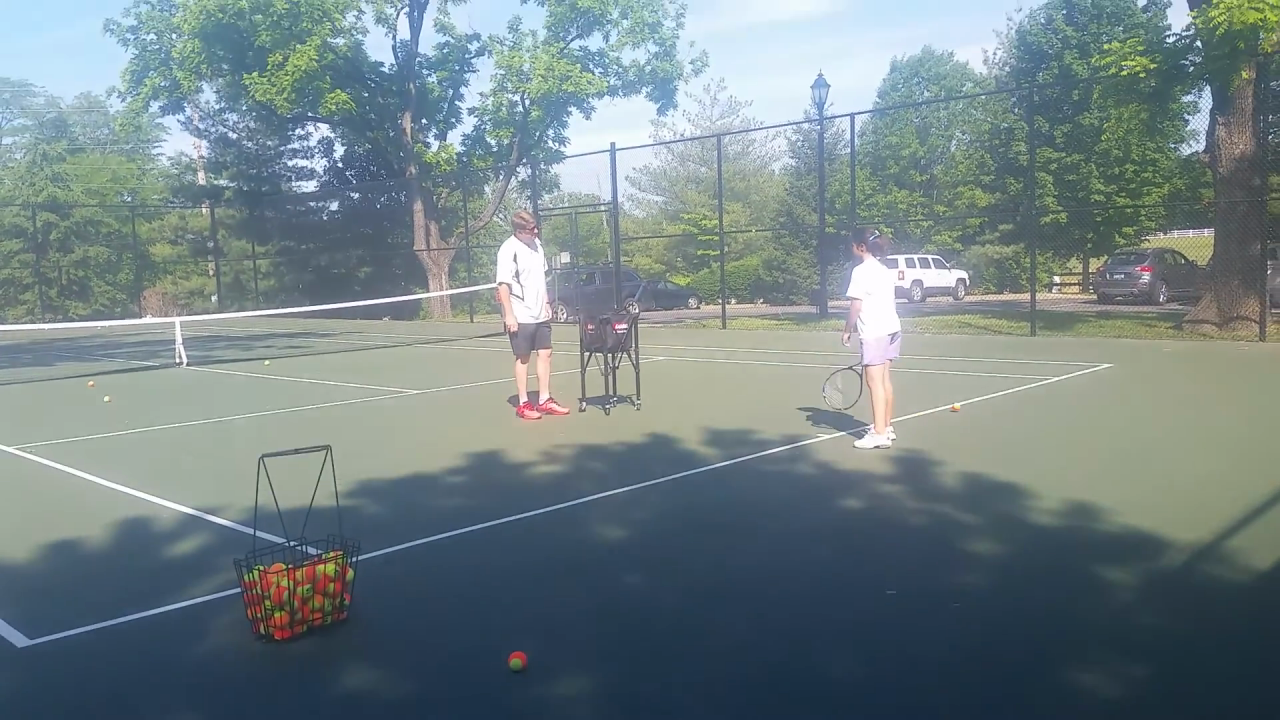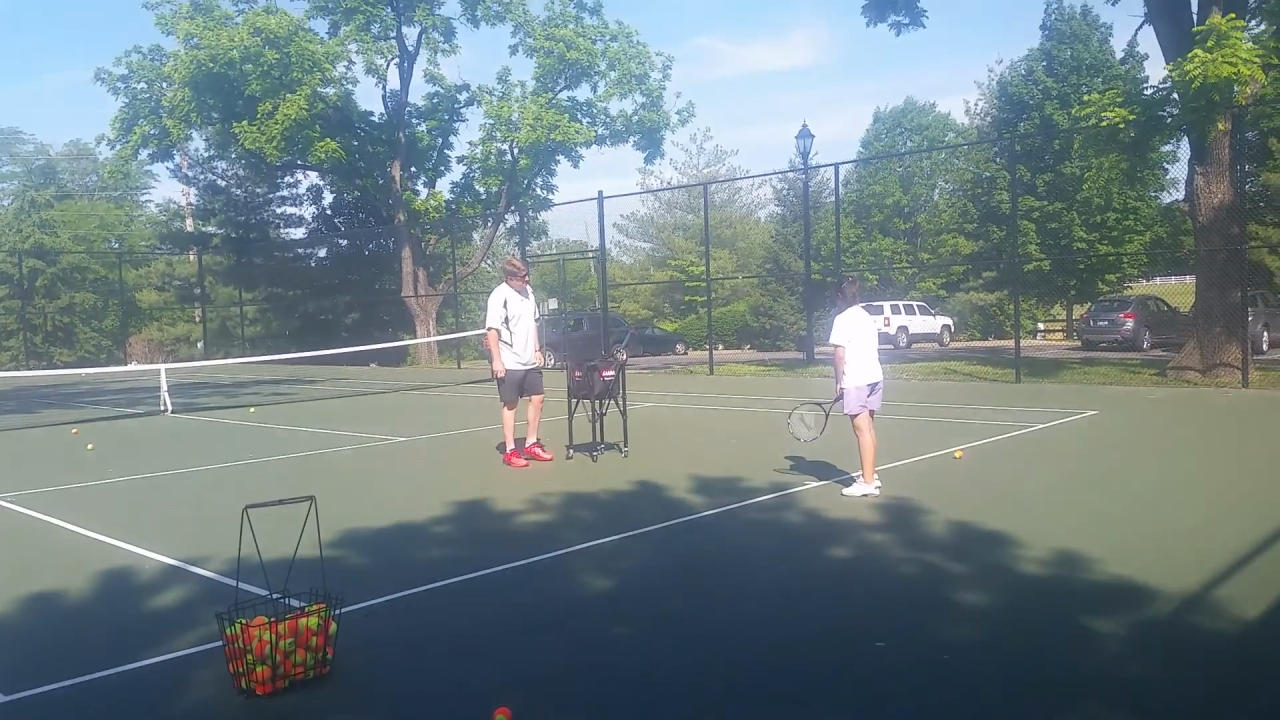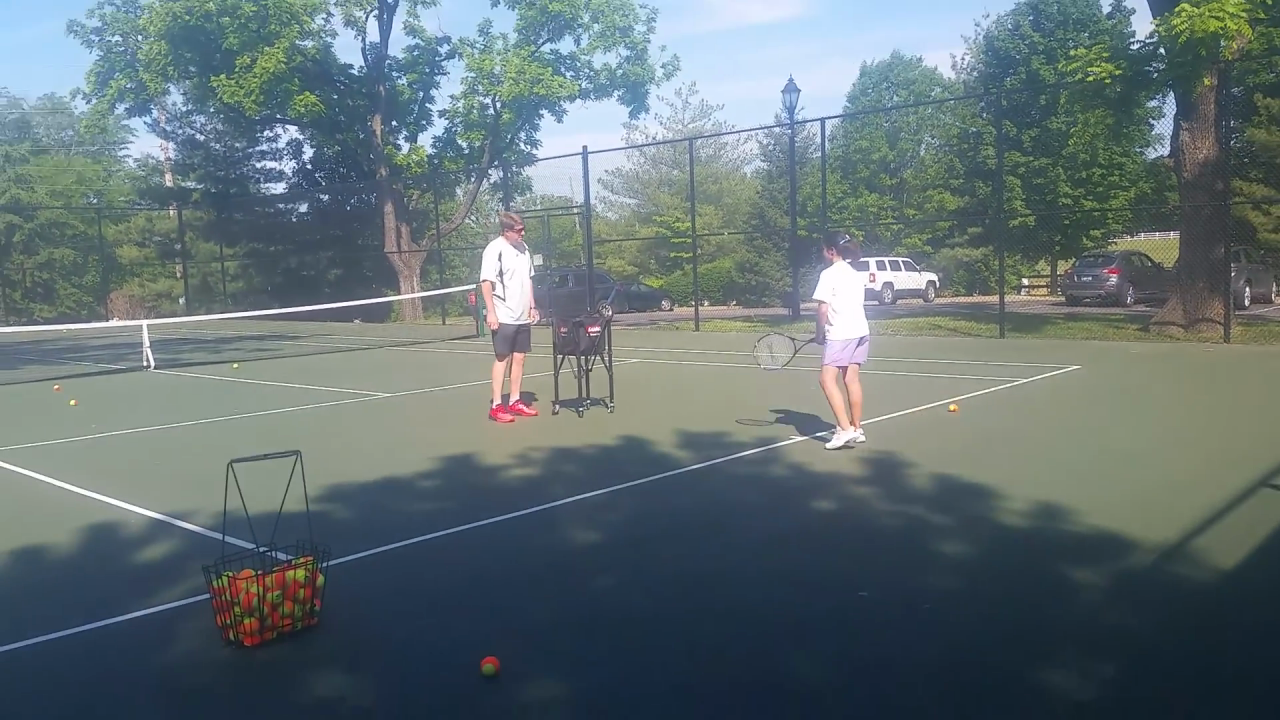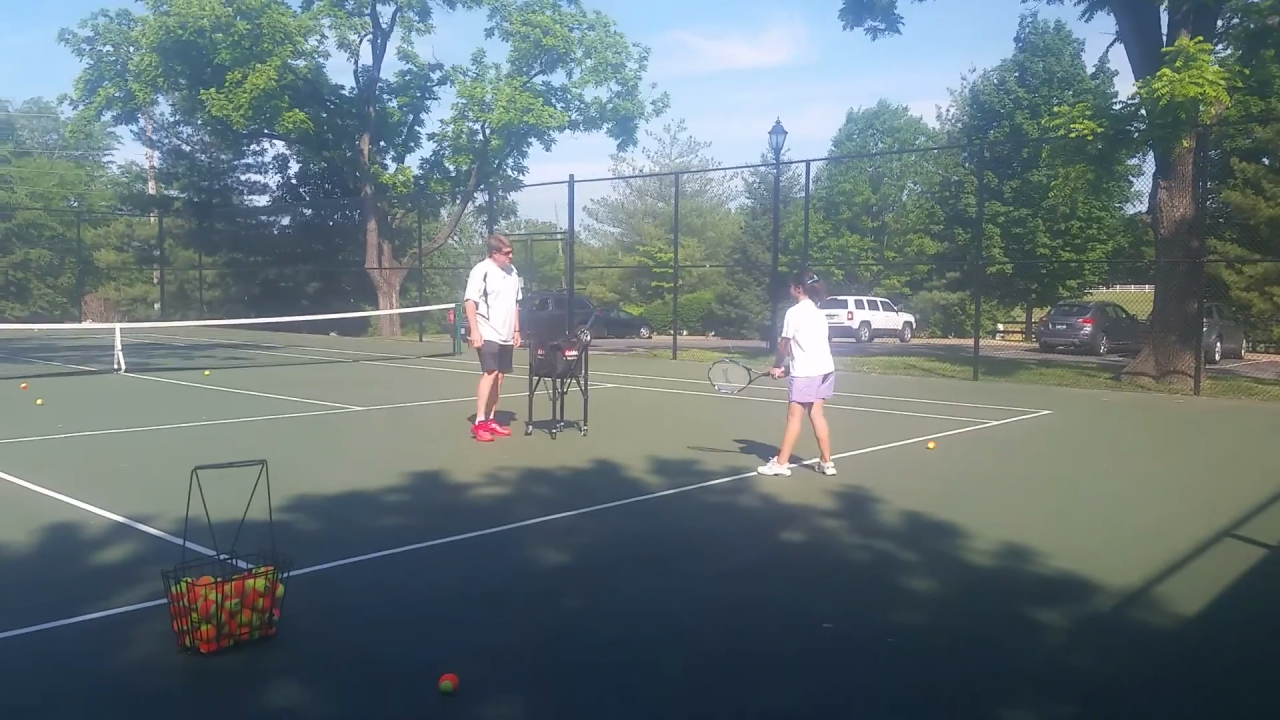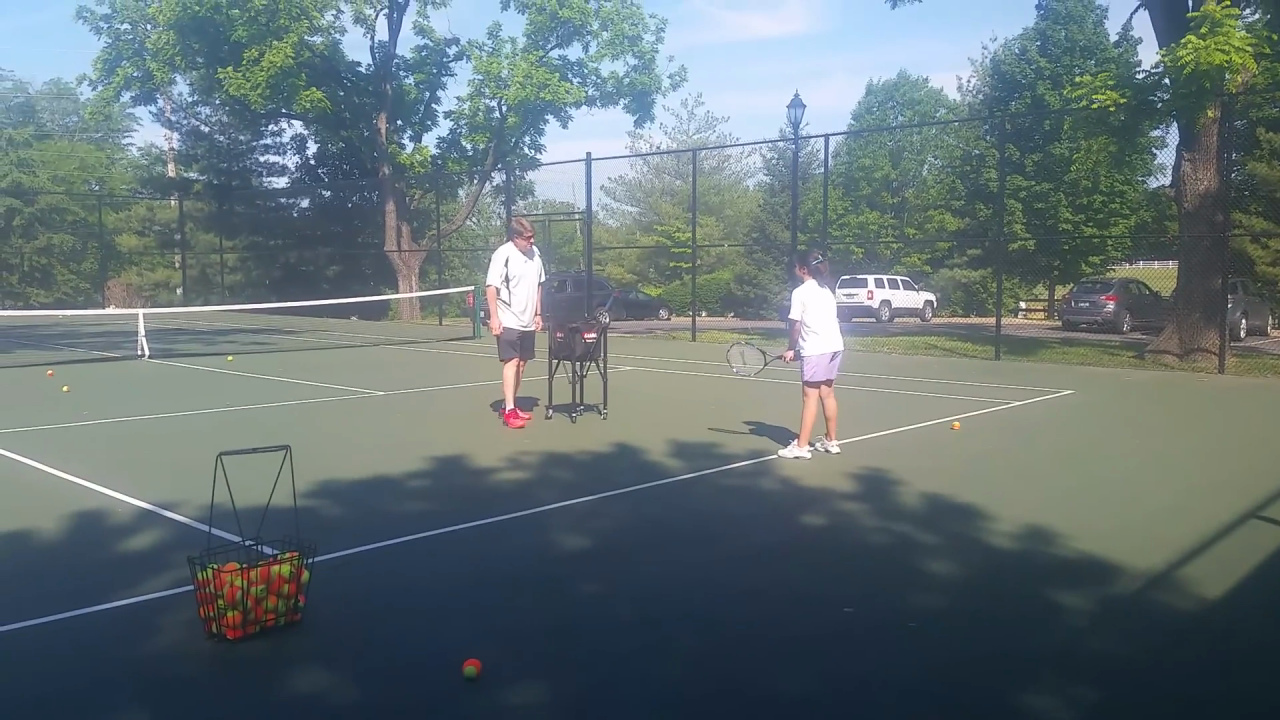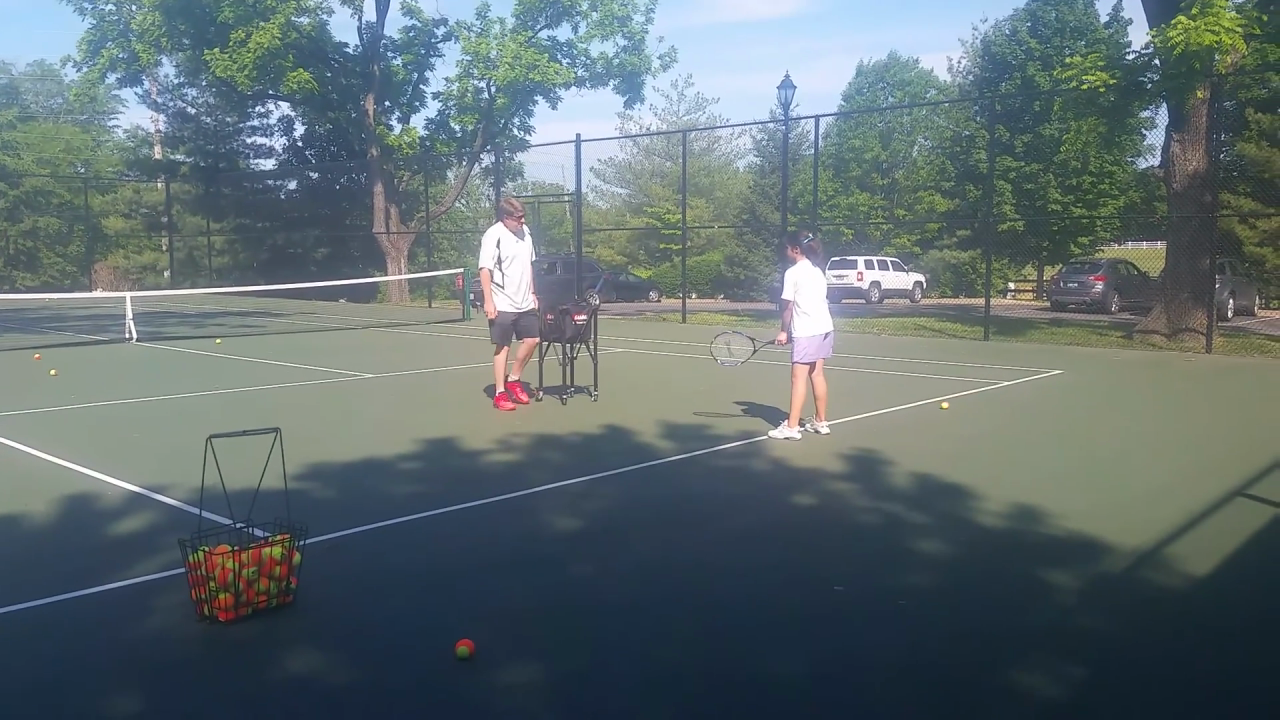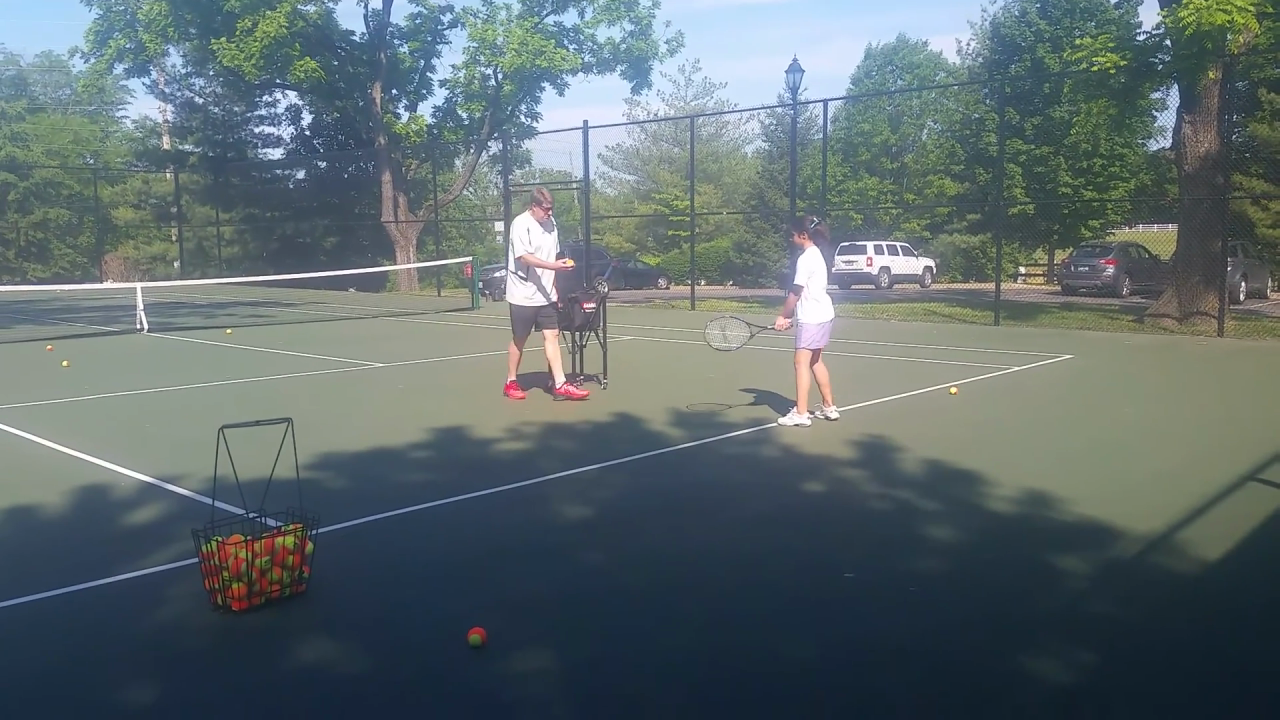
dt=0.4s
person 1, frame 1
left shoulder: (861, 270)
right shoulder: (885, 270)
left elbow: (856, 306)
left wrist: (847, 330)
left hip: (874, 331)
right hip: (891, 328)
left knee: (874, 382)
right knee: (884, 379)
left ankle: (879, 433)
right ankle: (886, 427)
person 1, frame 2
left shoulder: (842, 319)
right shoulder: (868, 318)
left elbow: (840, 354)
right elbow: (871, 350)
left wrist: (838, 380)
left hip: (855, 380)
right hip: (874, 376)
left knee: (862, 430)
right knee: (868, 427)
left ankle: (867, 483)
right ankle: (871, 475)
person 1, frame 3
left shoulder: (829, 274)
right shoulder: (855, 273)
left elbow: (823, 309)
left wrist: (819, 333)
left hip: (840, 334)
right hip: (860, 331)
left knee: (827, 380)
right knee: (852, 380)
left ankle: (846, 429)
right ankle: (856, 429)
person 1, frame 4
left shoulder: (794, 311)
right shoulder: (818, 312)
left elbow: (785, 344)
left wrist: (777, 366)
right wrist: (788, 366)
left hip: (805, 371)
right hip: (824, 368)
left knee: (794, 417)
right knee: (817, 415)
left ankle: (781, 463)
right ankle: (826, 462)
person 1, frame 5
left shoulder: (800, 292)
right shoulder: (826, 290)
left elbow: (796, 326)
right elbow: (828, 320)
left wrist: (791, 349)
right wrist: (797, 348)
left hip: (816, 349)
right hip: (834, 345)
left knee: (810, 397)
right knee: (827, 394)
left ankle: (802, 446)
right ankle: (831, 441)
person 1, frame 6
left shoulder: (793, 272)
right shoulder: (817, 271)
left elbow: (788, 307)
right elbow: (813, 302)
left wrist: (784, 331)
right wrist: (791, 330)
left hip: (806, 331)
right hip: (823, 327)
left knee: (798, 377)
right knee: (817, 374)
left ankle: (792, 426)
right ankle: (820, 421)
person 1, frame 7
left shoulder: (806, 258)
right shoulder: (815, 255)
left elbow: (796, 293)
left wrist: (783, 316)
right wrist: (789, 316)
left hip: (812, 318)
right hip: (822, 315)
left knee: (801, 362)
right knee: (815, 361)
left ankle: (801, 413)
right ankle: (829, 407)
person 2, frame 1
left shoulder: (536, 243)
right shoulder: (509, 250)
right elbow: (503, 284)
left wrist: (546, 302)
right wrist: (509, 314)
left hip: (539, 313)
right hip: (521, 316)
left knee: (545, 353)
right knee: (523, 357)
left ankle: (545, 400)
right ankle: (523, 404)
person 2, frame 2
left shoulder: (528, 291)
right shoulder: (499, 296)
right elbow: (491, 330)
left wrist: (537, 349)
right wrist: (496, 359)
left hip: (529, 360)
right hip: (509, 362)
left knee: (537, 398)
right knee: (511, 404)
left ankle: (531, 444)
right ankle: (510, 451)
person 2, frame 3
left shoulder: (523, 248)
right shoulder: (495, 249)
right elbow: (486, 282)
left wrist: (532, 306)
right wrist: (491, 312)
left hip: (522, 316)
right hip: (503, 316)
left knee: (519, 357)
right knee: (502, 358)
left ankle: (515, 401)
right ankle: (497, 406)
person 2, frame 4
left shoulder: (512, 271)
right shoulder: (482, 270)
right elbow: (470, 301)
left wrist: (516, 329)
right wrist: (474, 331)
left hip: (505, 335)
right hip: (487, 334)
left knee: (499, 377)
right knee: (490, 373)
left ankle: (490, 420)
right ankle: (479, 422)
person 2, frame 5
left shoulder: (534, 253)
right shoulder: (503, 254)
right elbow: (491, 287)
left wrist: (538, 313)
right wrist: (494, 317)
left hip: (527, 321)
right hip: (508, 321)
left knee: (521, 363)
right knee: (511, 362)
left ankle: (510, 405)
right ankle: (509, 411)
person 2, frame 6
left shoulder: (524, 231)
right shoulder: (493, 235)
right elbow: (484, 269)
left wrist: (532, 292)
right wrist: (488, 301)
left hip: (525, 302)
right hip: (502, 304)
left knee: (532, 339)
right knee: (503, 347)
left ankle: (513, 379)
right ankle: (500, 394)
person 2, frame 7
left shoulder: (551, 223)
right shoulder: (521, 224)
right elbow: (525, 257)
left wrist: (553, 286)
right wrist: (556, 267)
left hip: (546, 295)
right hip: (523, 295)
left knee: (551, 336)
right knee: (519, 339)
left ankle: (560, 385)
right ankle: (511, 382)
